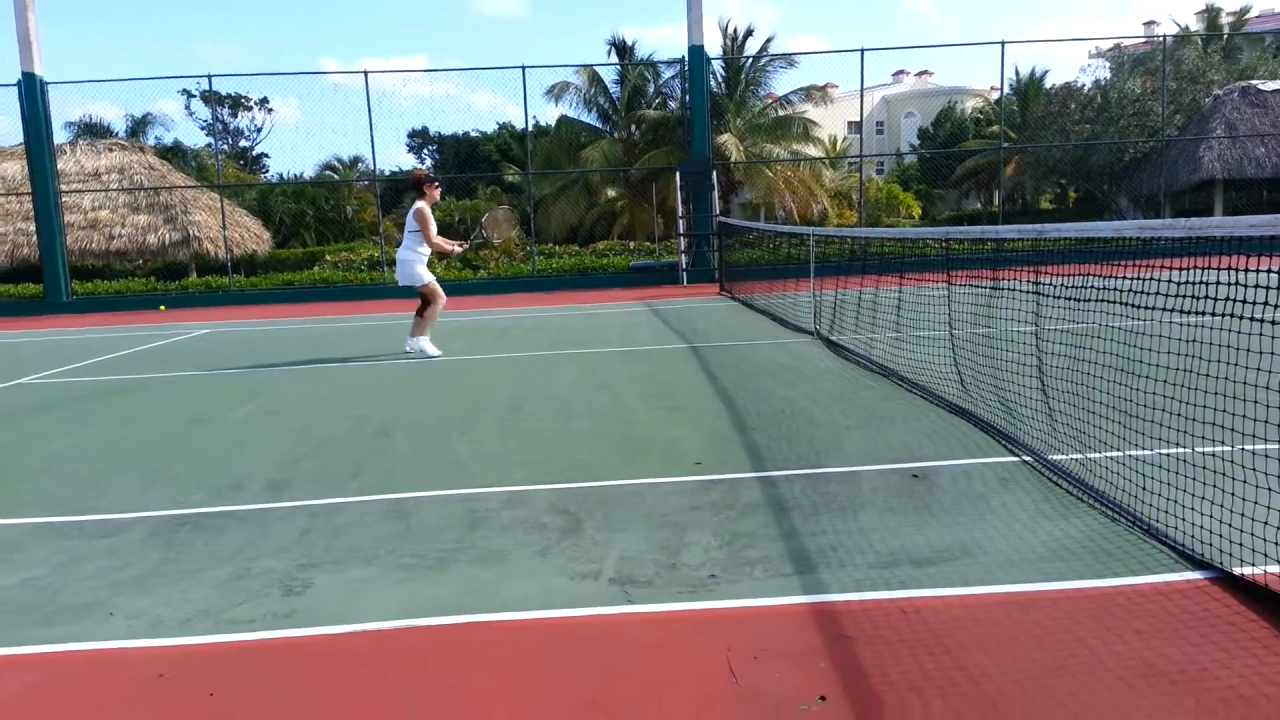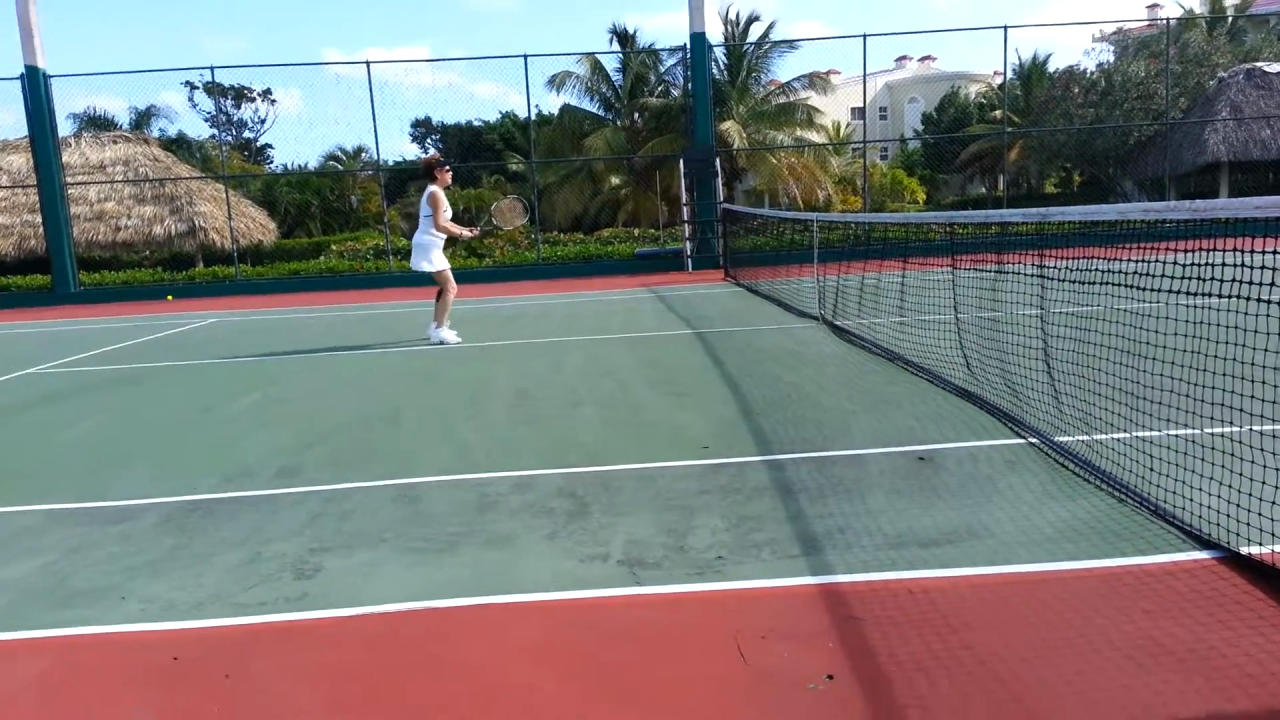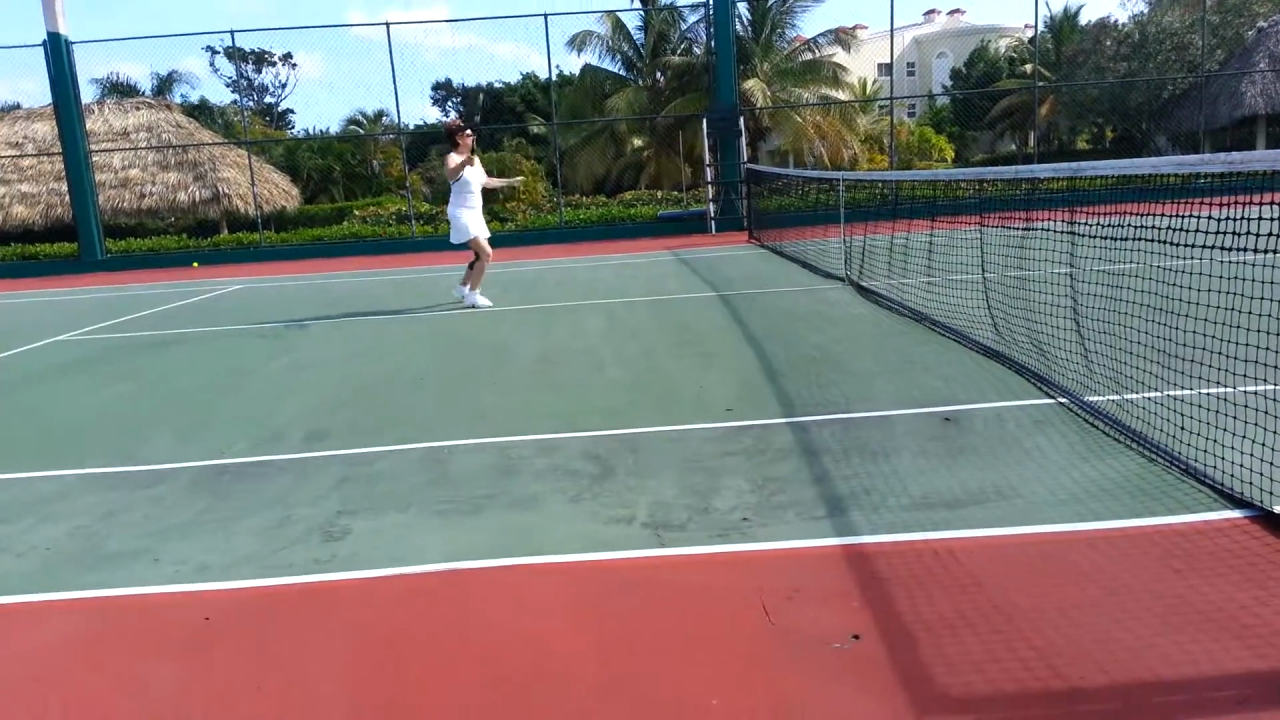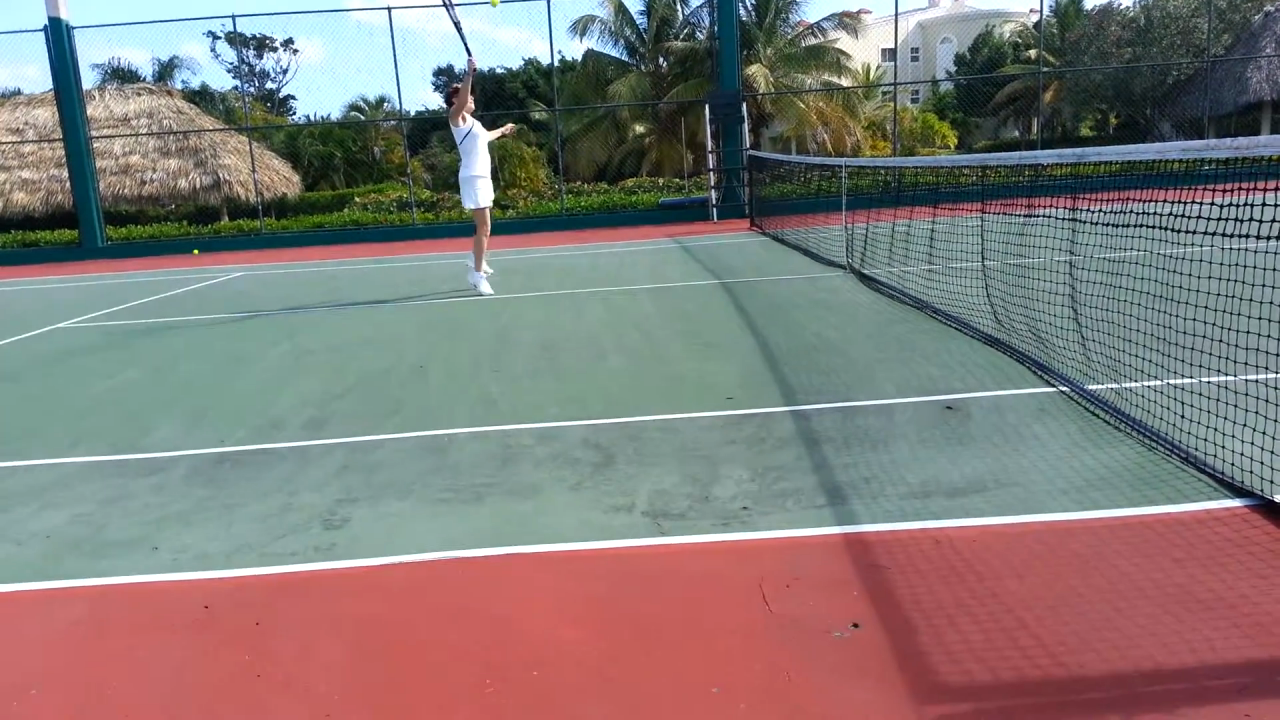
dt=0.3s
person 1, frame 1
left shoulder: (422, 208)
right shoulder: (422, 209)
left elbow: (432, 238)
right elbow: (431, 243)
left wrist: (454, 243)
right wrist: (452, 250)
left hip: (413, 261)
right hip: (411, 261)
left knee: (428, 301)
right knee: (439, 299)
left ankle: (414, 340)
right ankle: (422, 339)
person 1, frame 2
left shoulder: (438, 192)
right shoulder: (434, 194)
left elbow: (444, 222)
right elbow: (439, 226)
left wrist: (464, 229)
right wrist: (460, 233)
left hip: (432, 246)
right hip: (427, 245)
left knee: (446, 286)
right knee: (450, 287)
left ankle: (438, 328)
right ankle: (439, 331)
person 1, frame 3
left shoulder: (474, 159)
right shoulder: (452, 158)
left elbow: (485, 182)
right elbow: (450, 176)
left wrist: (510, 182)
right wrist: (464, 164)
left hip: (475, 214)
right hip: (462, 215)
left knee: (481, 254)
right knee: (486, 253)
left ankle: (462, 288)
right ankle: (472, 294)
person 1, frame 4
left shoulder: (469, 120)
right shoulder: (456, 115)
left elbow: (484, 137)
right elbow: (463, 97)
left wrist: (502, 130)
right wrist: (469, 73)
left hip: (481, 177)
right hip: (474, 178)
left knee: (484, 225)
right knee: (484, 227)
left ankle: (477, 260)
right ankle: (477, 274)
